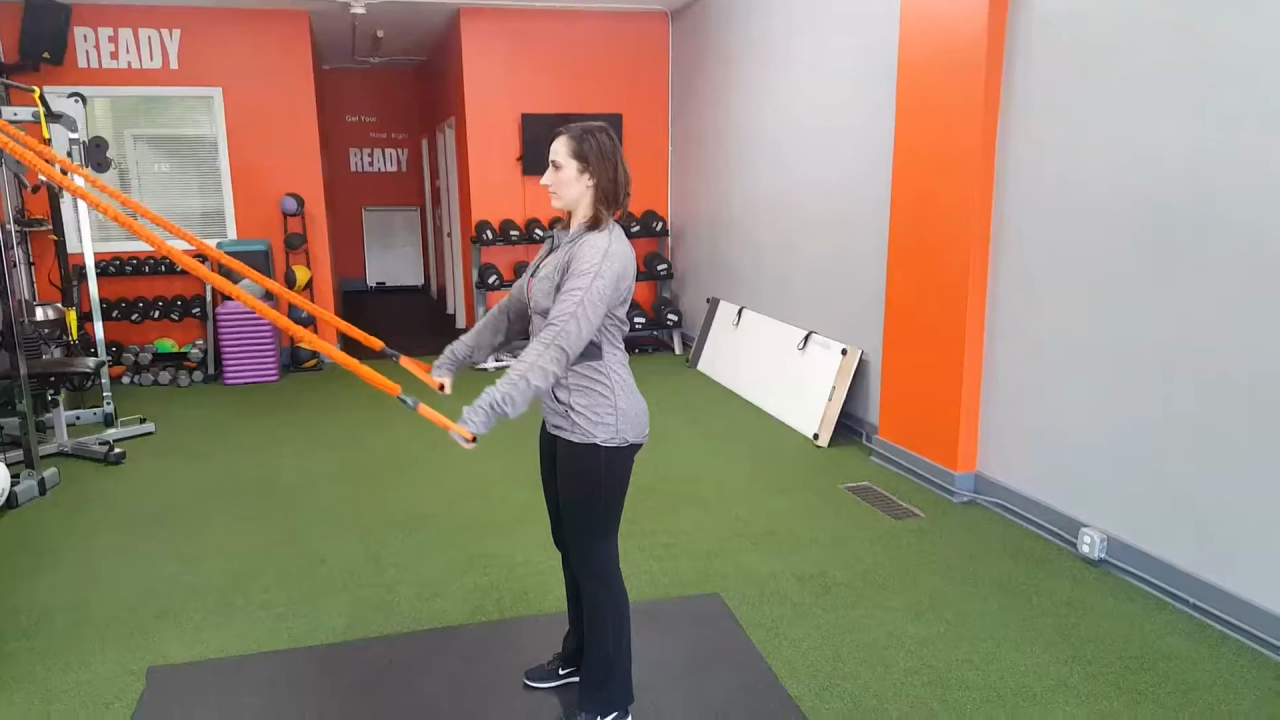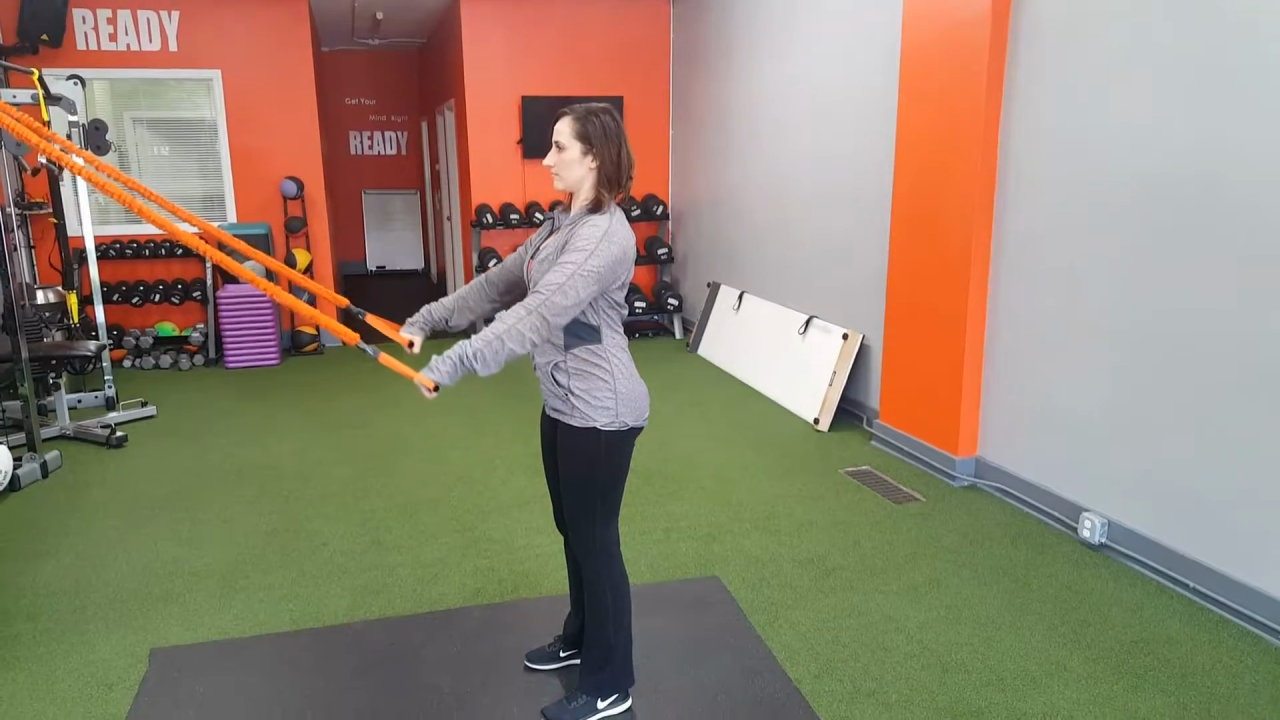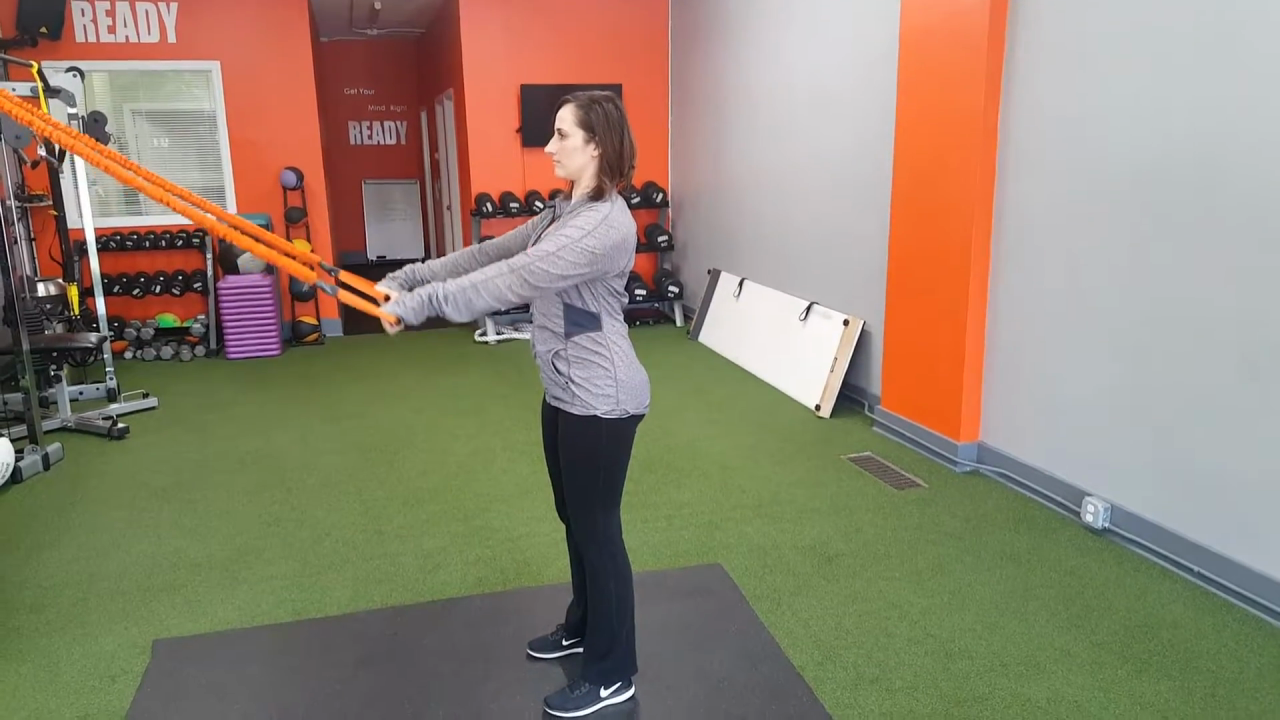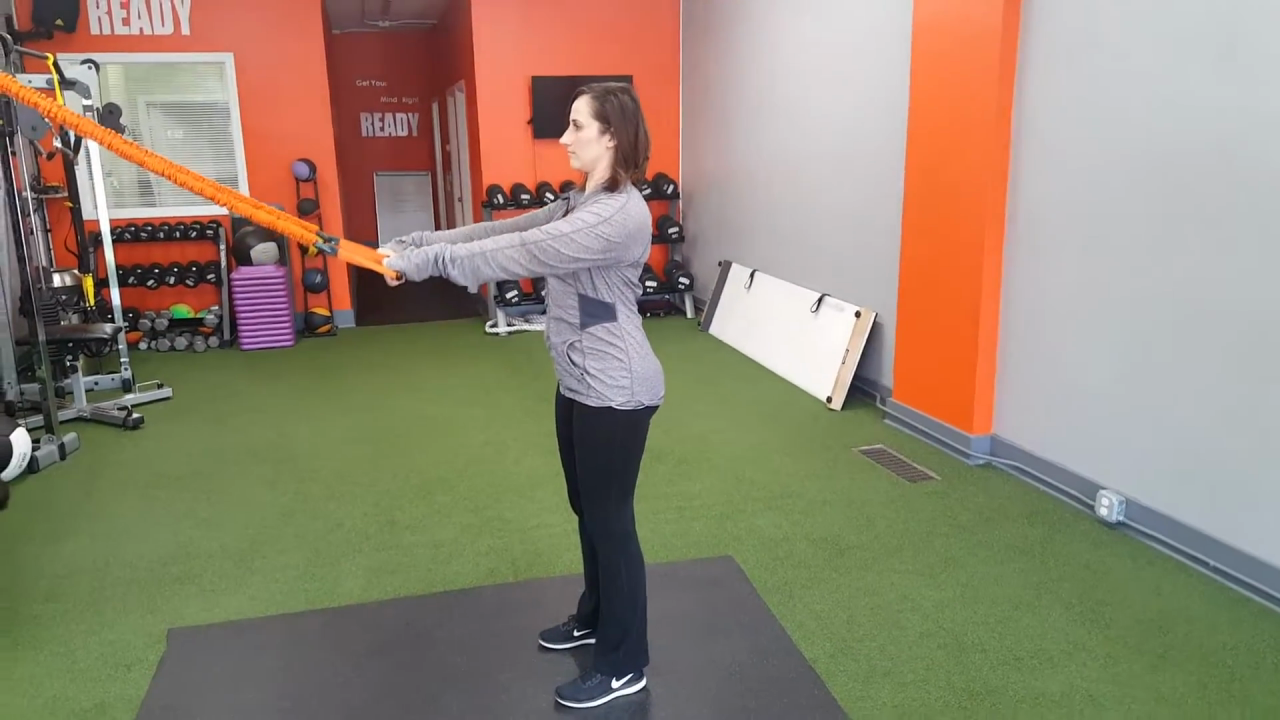
dt=0.5s
person 1, frame 1
left shoulder: (604, 252)
right shoulder: (564, 242)
left elbow: (559, 341)
right elbow: (512, 312)
left wrist: (484, 412)
right wrist: (451, 359)
left hip: (600, 429)
right hip: (564, 422)
left knee: (594, 557)
right knee: (570, 547)
right ankle: (580, 652)
person 1, frame 2
left shoulder: (605, 235)
right shoulder: (563, 224)
left elbow: (540, 313)
right elbow: (501, 282)
left wrist: (452, 365)
right wrist: (426, 319)
left hip: (600, 413)
right hip: (564, 405)
left knee: (595, 540)
right knee: (572, 530)
right ankle: (581, 638)
person 1, frame 3
left shoulder: (606, 223)
right shoulder: (564, 211)
left elbow: (520, 278)
right elbow: (491, 254)
left wrist: (421, 304)
right wrist: (406, 278)
left hip: (601, 400)
right hip: (565, 393)
left knee: (597, 529)
right knee: (574, 519)
right ankle: (582, 626)
person 1, frame 4
left shoulder: (621, 213)
right shoulder: (581, 204)
left elbow: (525, 252)
right elbow: (507, 229)
left wrist: (427, 260)
right wrist: (413, 244)
left hip: (616, 391)
right hip: (579, 384)
left knee: (610, 519)
right knee: (587, 509)
left ankle: (623, 665)
right ankle: (595, 617)
